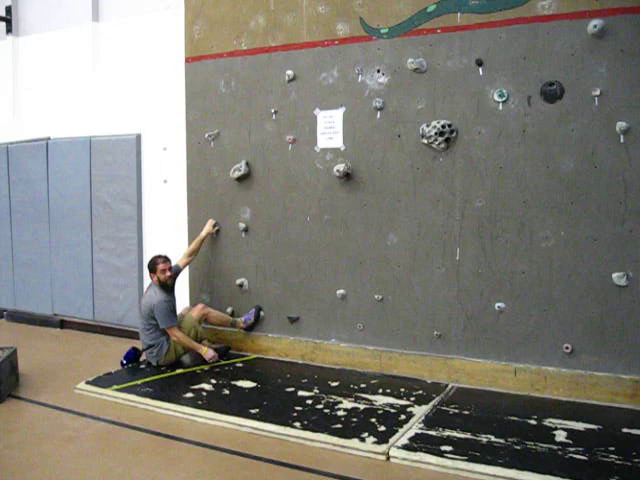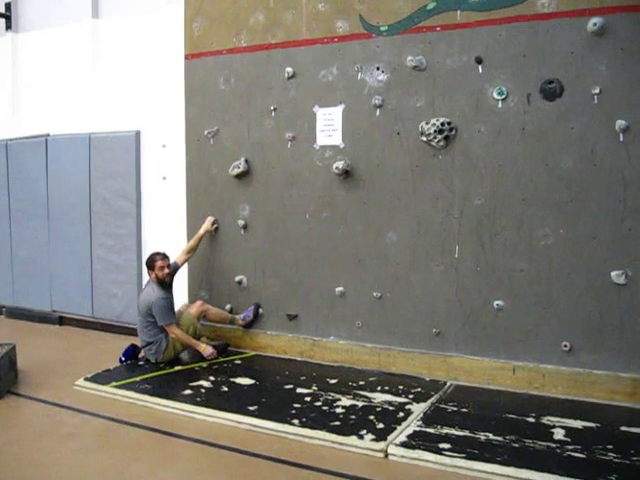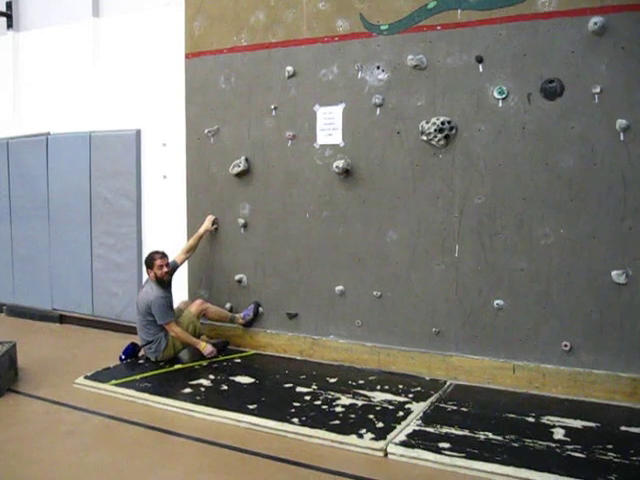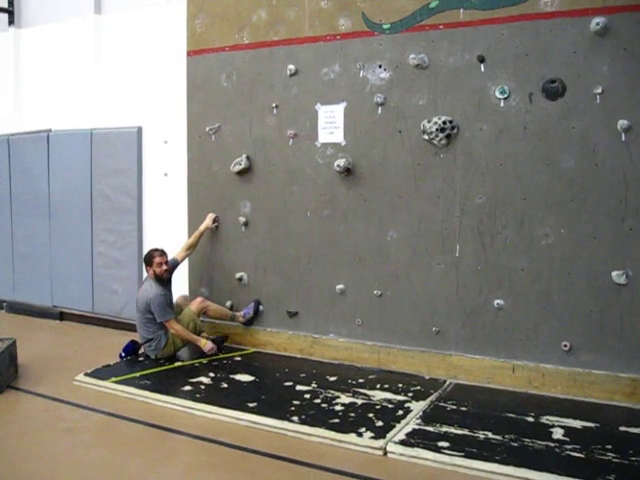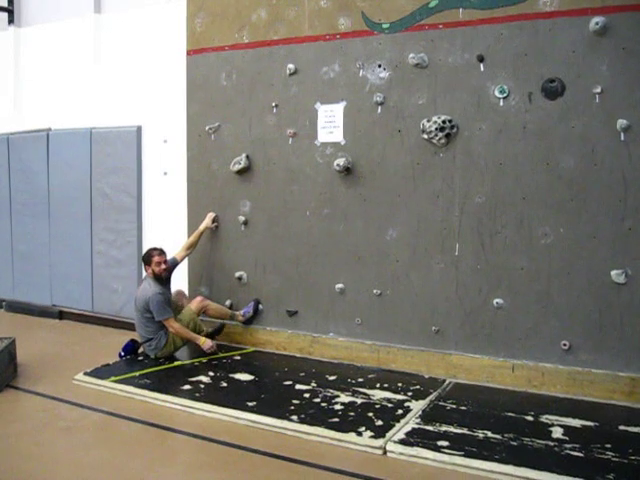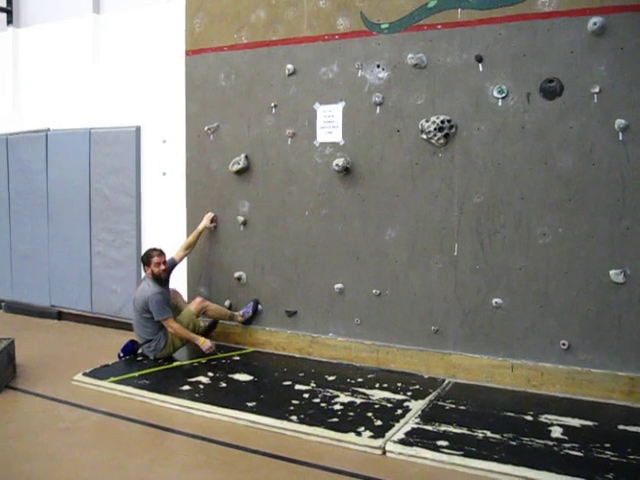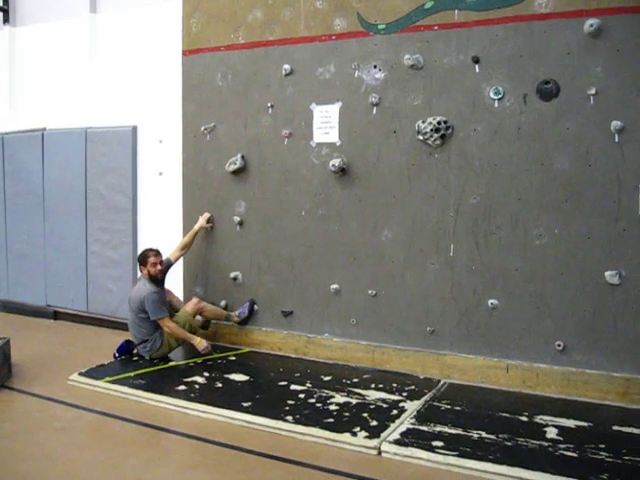
dt=0.1s
person 1, frame 1
left shoulder: (165, 282)
right shoulder: (160, 301)
left elbow: (187, 257)
right elbow: (175, 335)
left wrist: (204, 234)
right wrist: (202, 351)
left hip: (158, 346)
right hip: (161, 353)
left knee: (188, 311)
right knee: (200, 309)
left ankle: (208, 347)
right ankle: (241, 323)
person 1, frame 2
left shoulder: (164, 278)
right shoulder: (158, 298)
left elbow: (186, 254)
right elbow: (173, 332)
left wrist: (202, 231)
right wrist: (201, 348)
left hip: (156, 343)
right hip: (160, 350)
left knee: (187, 308)
right knee: (199, 306)
left ankle: (207, 343)
right ankle: (240, 320)
person 1, frame 3
left shoulder: (162, 277)
right shoulder: (156, 297)
left elbow: (185, 253)
right elbow: (173, 331)
left wrist: (202, 230)
right wrist: (200, 345)
left hip: (158, 339)
right hip: (160, 349)
left knee: (187, 306)
right knee: (199, 304)
left ankle: (206, 341)
right ankle: (240, 319)
person 1, frame 4
left shoulder: (162, 274)
right shoulder: (156, 295)
left elbow: (185, 251)
right elbow: (173, 328)
left wrist: (203, 228)
right wrist: (201, 342)
left hip: (157, 336)
right hip: (160, 346)
left knee: (184, 300)
right knee: (200, 302)
left ankle: (205, 337)
right ankle: (240, 317)
person 1, frame 5
left shoulder: (162, 273)
right shoulder: (154, 294)
left elbow: (185, 251)
right elbow: (172, 327)
left wrist: (203, 227)
right wrist: (200, 340)
left hip: (158, 333)
right hip: (159, 345)
left knee: (179, 294)
right knee: (200, 302)
left ankle: (203, 331)
right ankle: (240, 316)
person 1, frame 6
left shoulder: (161, 273)
right shoulder: (153, 294)
left elbow: (183, 250)
right elbow: (171, 327)
left wrist: (201, 227)
right wrist: (199, 340)
left hip: (156, 333)
right hip: (158, 346)
left knee: (173, 293)
right knee: (200, 303)
left ankle: (200, 327)
right ankle: (239, 317)
person 1, frame 7
left shoulder: (155, 275)
right shoulder: (149, 293)
left elbow: (180, 251)
right elbow: (167, 327)
left wrist: (197, 227)
right wrist: (195, 340)
left hip: (150, 337)
right hip: (154, 347)
left knee: (166, 294)
right knee: (196, 303)
left ankle: (196, 320)
right ankle: (235, 317)
